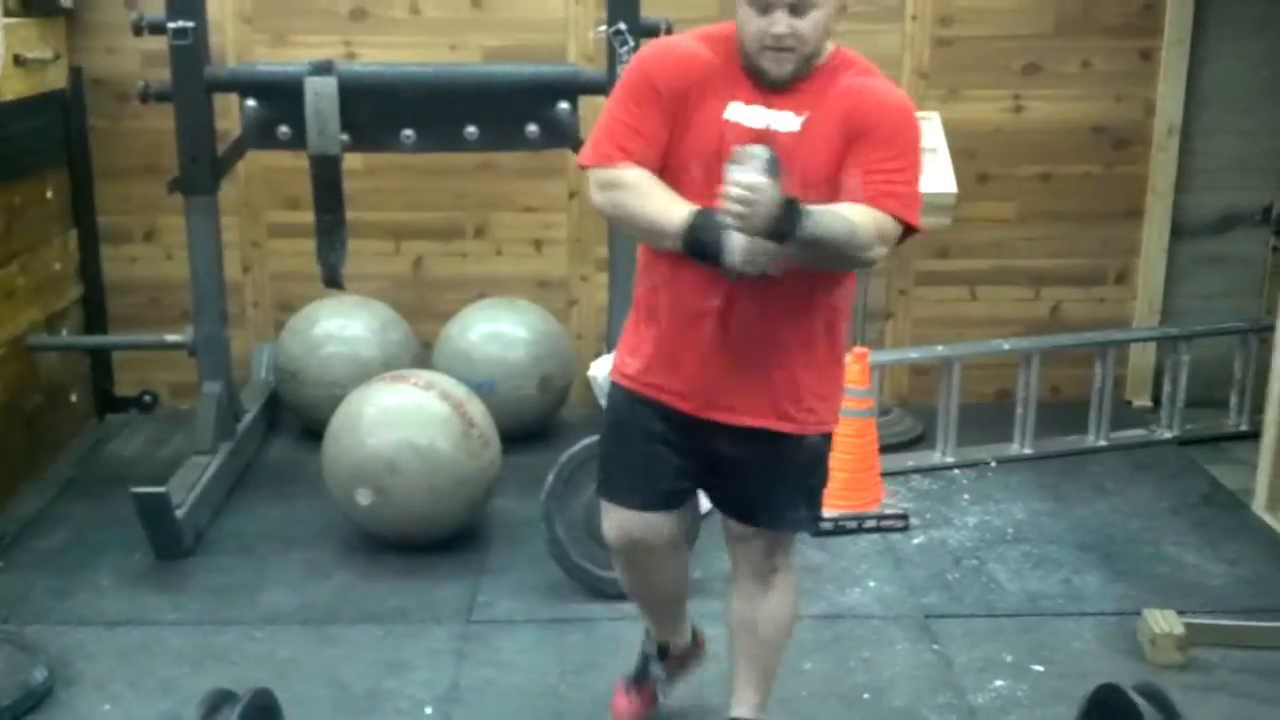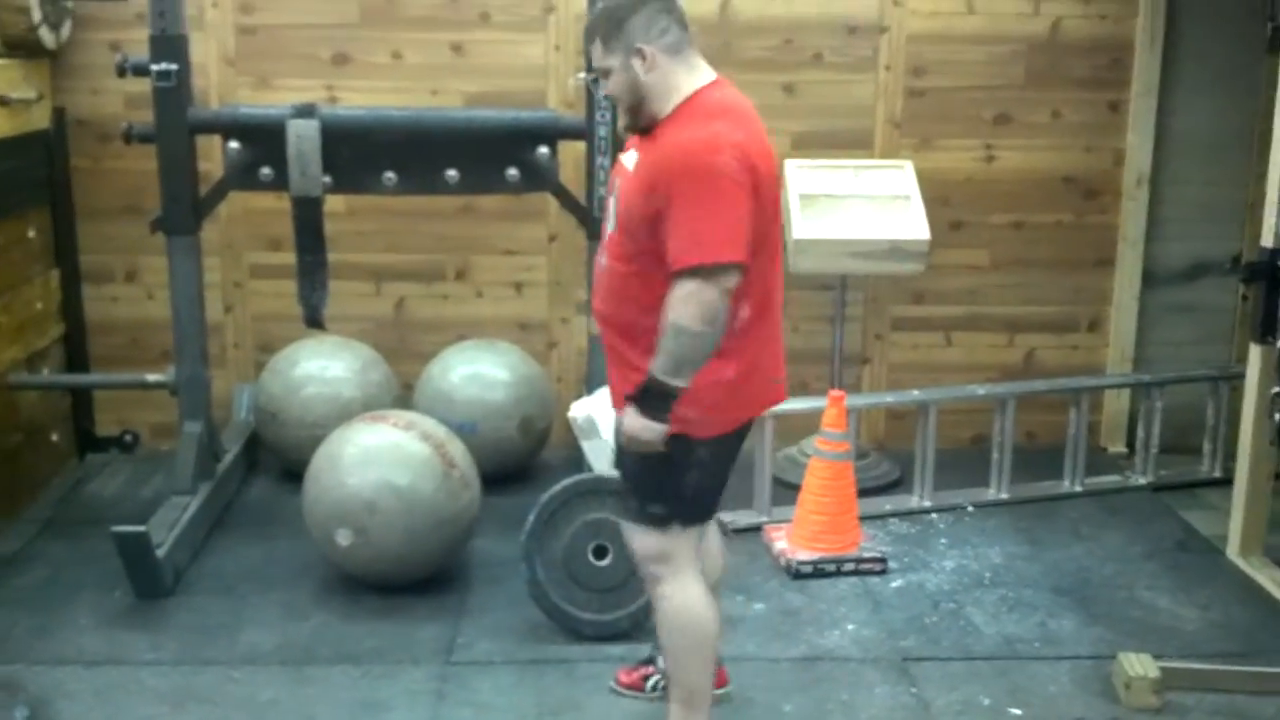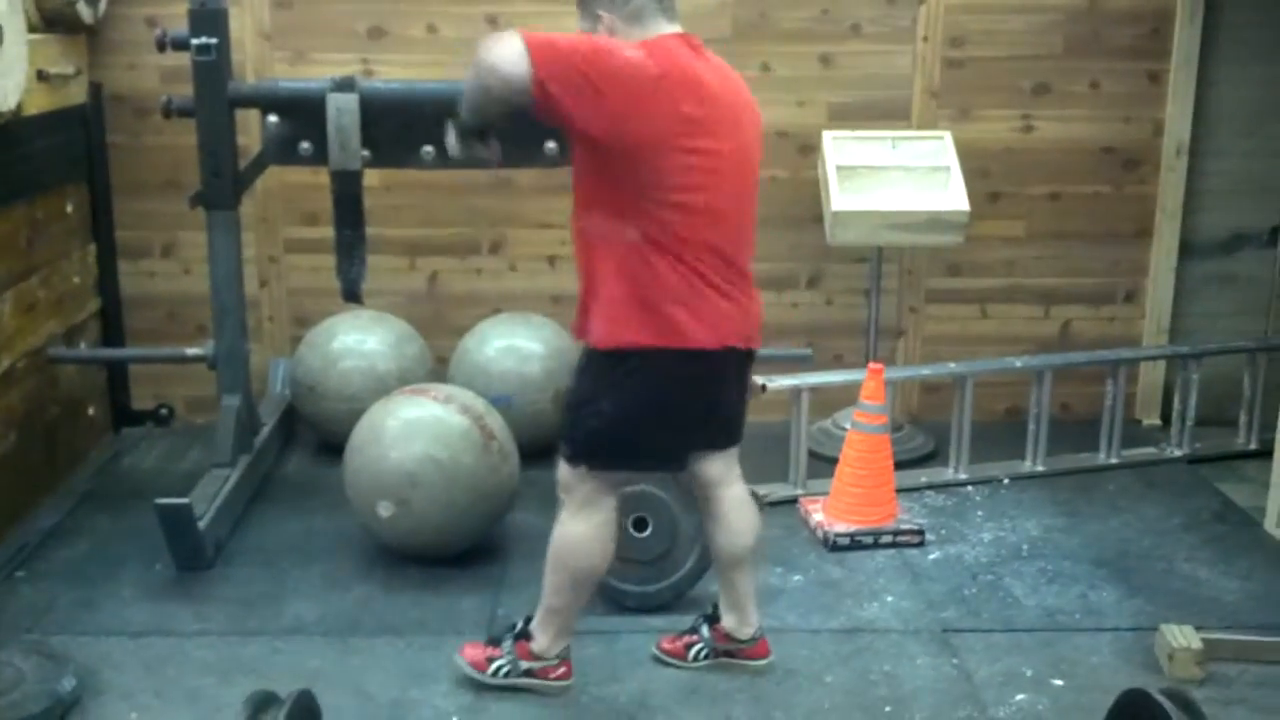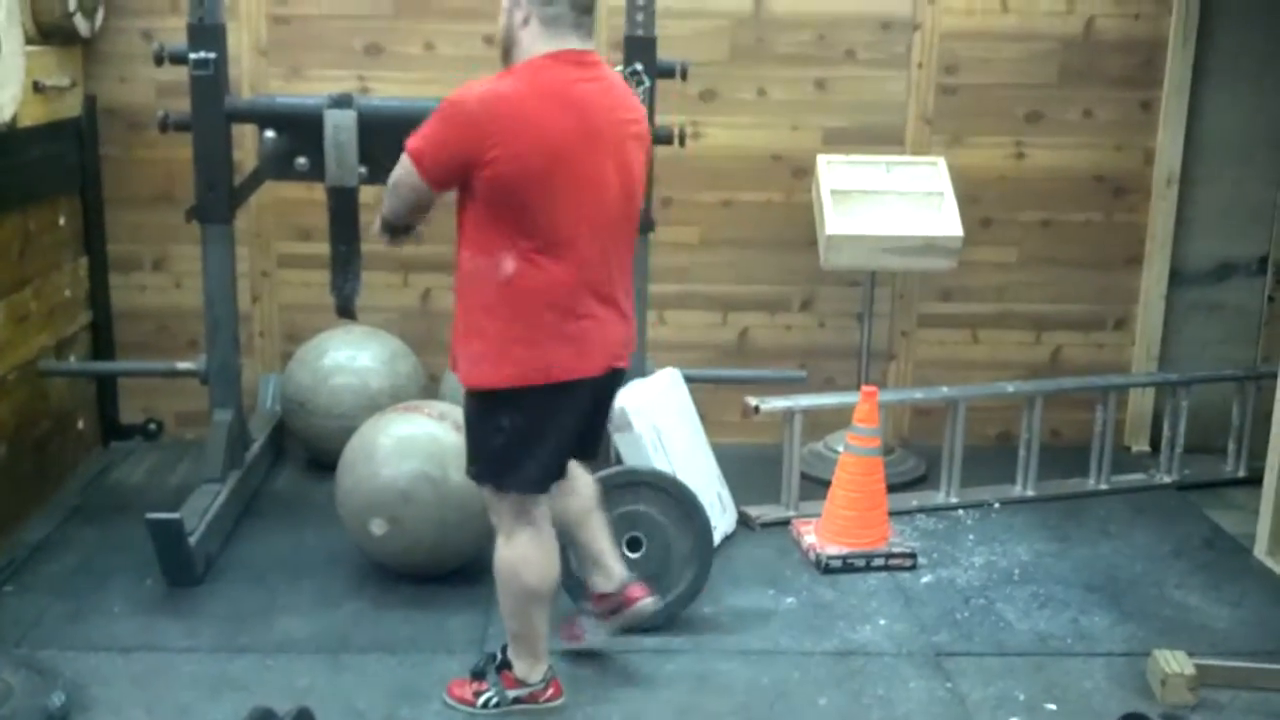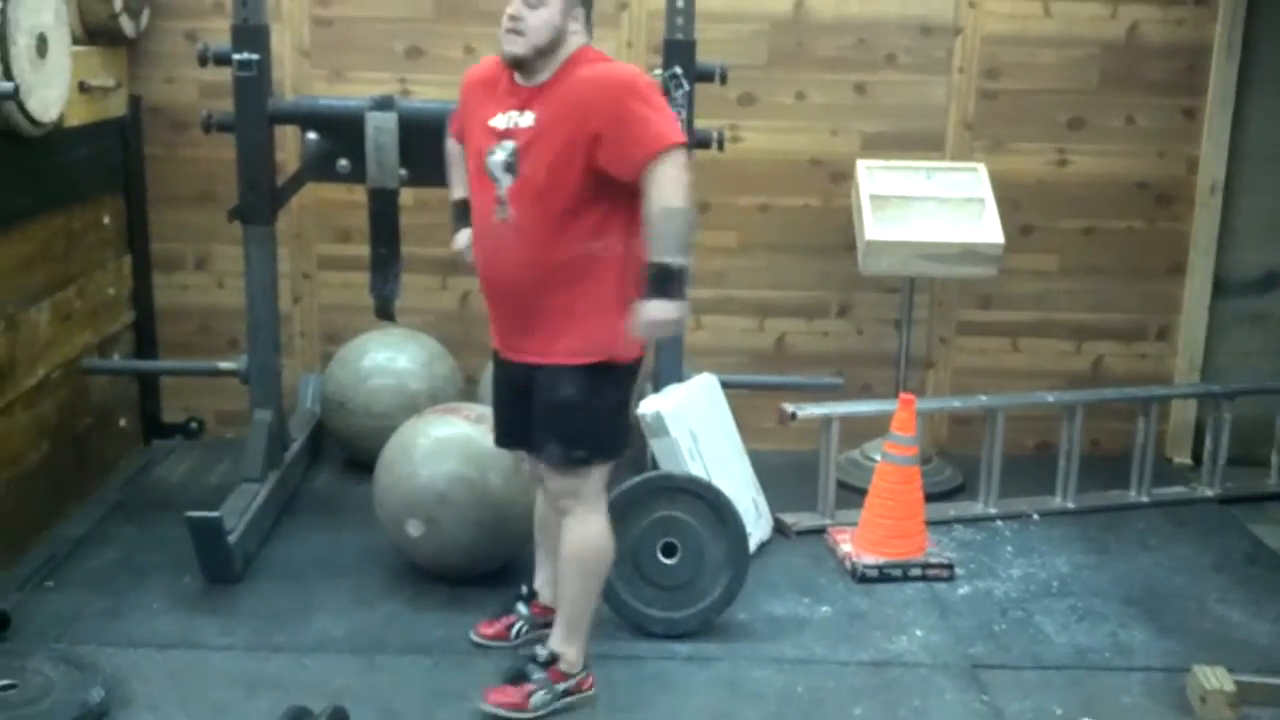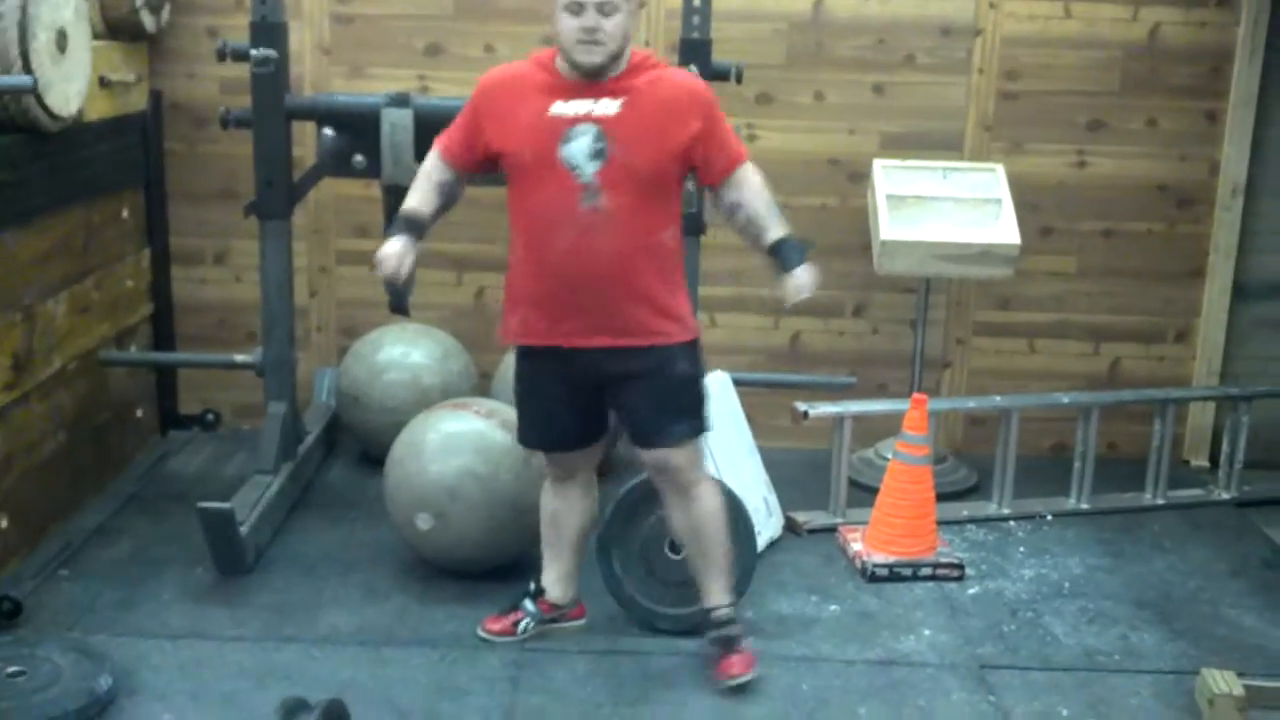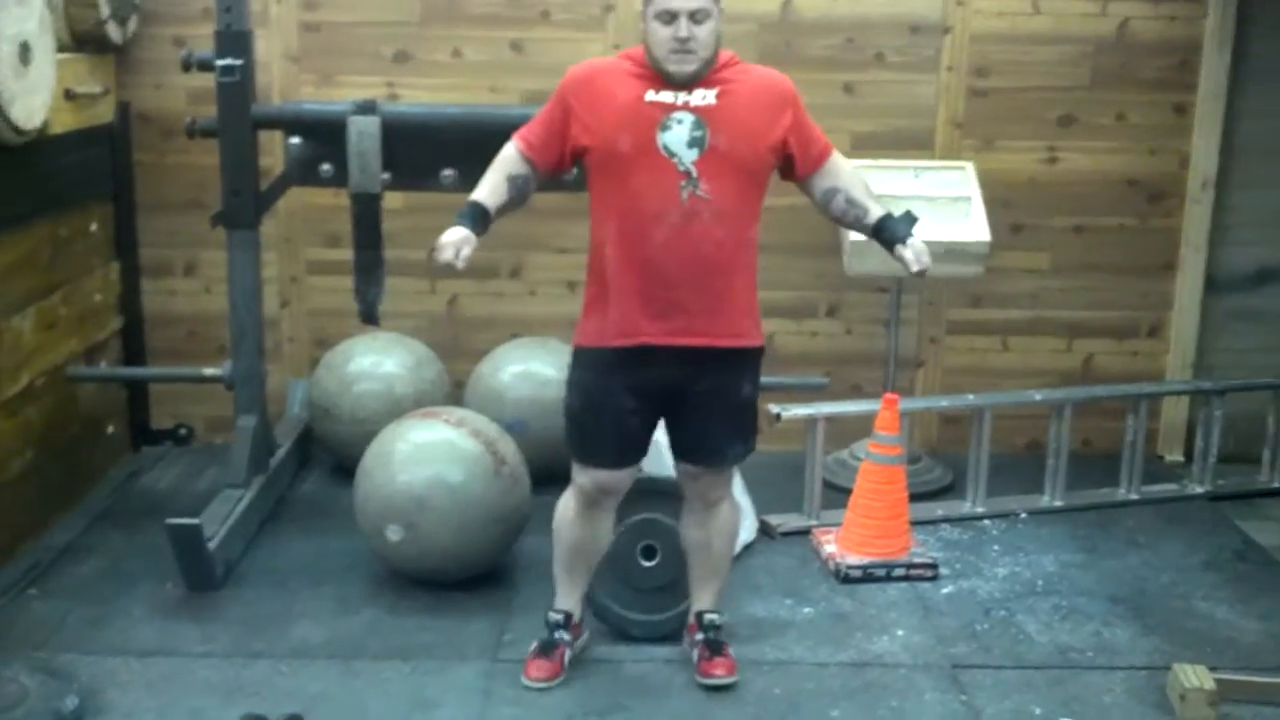
dt=0.5s
person 1, frame 1
left shoulder: (877, 107)
right shoulder: (669, 68)
left elbow: (873, 234)
right elbow: (611, 179)
left wrist: (783, 220)
right wrist: (711, 231)
left hip: (786, 389)
right hip: (662, 368)
left knee: (765, 555)
right knee: (631, 529)
right ankle: (672, 641)
person 1, frame 2
left shoulder: (707, 147)
right shoulder: (658, 121)
left elbow: (706, 286)
left wrist: (656, 391)
right wrist: (611, 295)
left hip: (689, 391)
right hip: (659, 380)
left knee: (661, 551)
right knee: (682, 528)
right ankle: (693, 657)
person 1, frame 3
left shoulder: (624, 76)
right shoulder: (724, 84)
left elbow: (502, 60)
left wrist: (469, 122)
left hip: (645, 332)
right hip: (723, 324)
left knee: (586, 489)
right knee: (717, 470)
left ankle: (542, 649)
right ankle: (740, 628)
person 1, frame 4
left shoulder: (486, 107)
right shoulder: (623, 104)
left elbow: (409, 187)
left wrist: (392, 222)
left hip: (524, 352)
right hip: (600, 339)
left knee: (515, 511)
right knee: (555, 466)
right ankle: (613, 586)
person 1, frame 5
left shoulder: (608, 90)
right shoulder: (485, 84)
left elbow: (670, 176)
right elbow: (462, 138)
left wrist: (662, 282)
right wrist: (468, 216)
left hip: (588, 340)
right hip: (519, 337)
left knee: (575, 489)
right knee: (548, 474)
left ankle: (560, 661)
right ankle: (546, 599)
person 1, frame 6
left shoulder: (681, 95)
right shoulder: (505, 89)
left elbow: (734, 178)
right elbow: (447, 162)
left wrist: (786, 250)
right wrist: (408, 228)
left hip: (652, 331)
right hip: (548, 332)
left knee: (679, 469)
right knee: (565, 468)
left ankle: (723, 616)
right ankle: (556, 596)
person 1, frame 7
left shoulder: (770, 93)
right shoulder: (590, 85)
left elbow: (825, 173)
right elbow: (524, 159)
left wrist: (888, 228)
right wrist: (472, 218)
left hip: (724, 341)
right hip: (617, 338)
left knee: (709, 485)
right knee: (594, 486)
left ankle: (705, 620)
right ankle: (566, 617)
